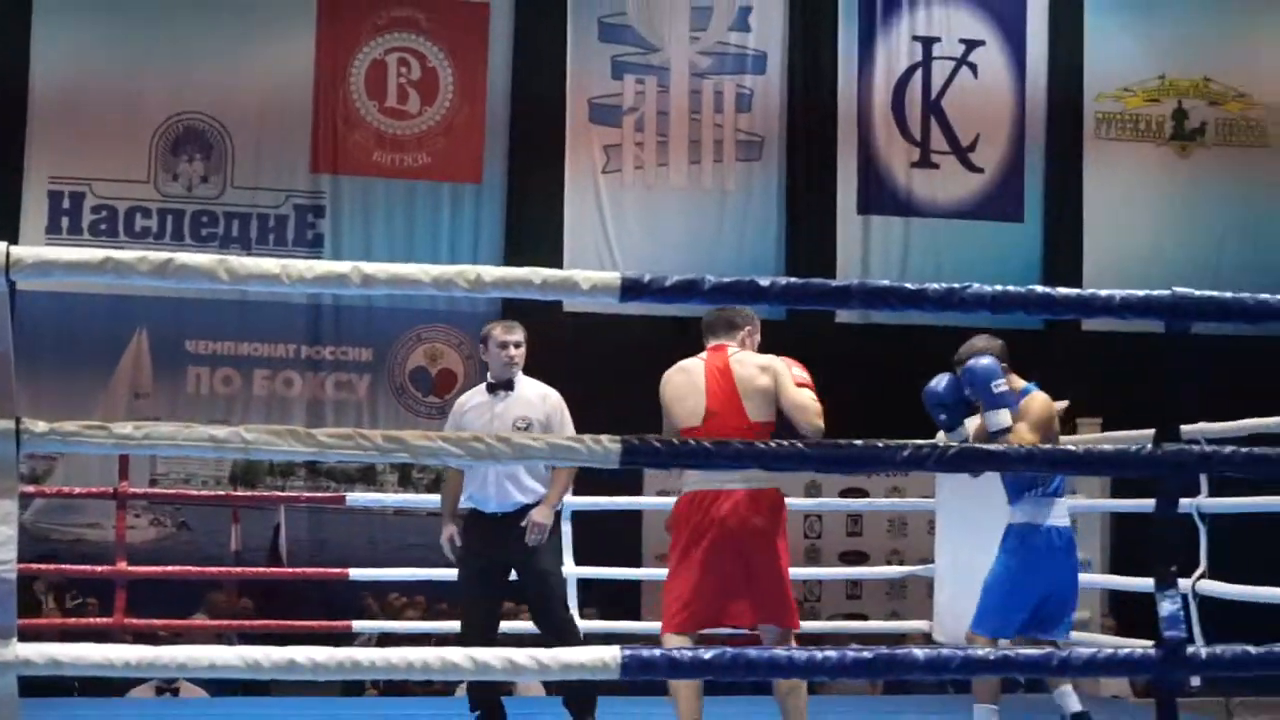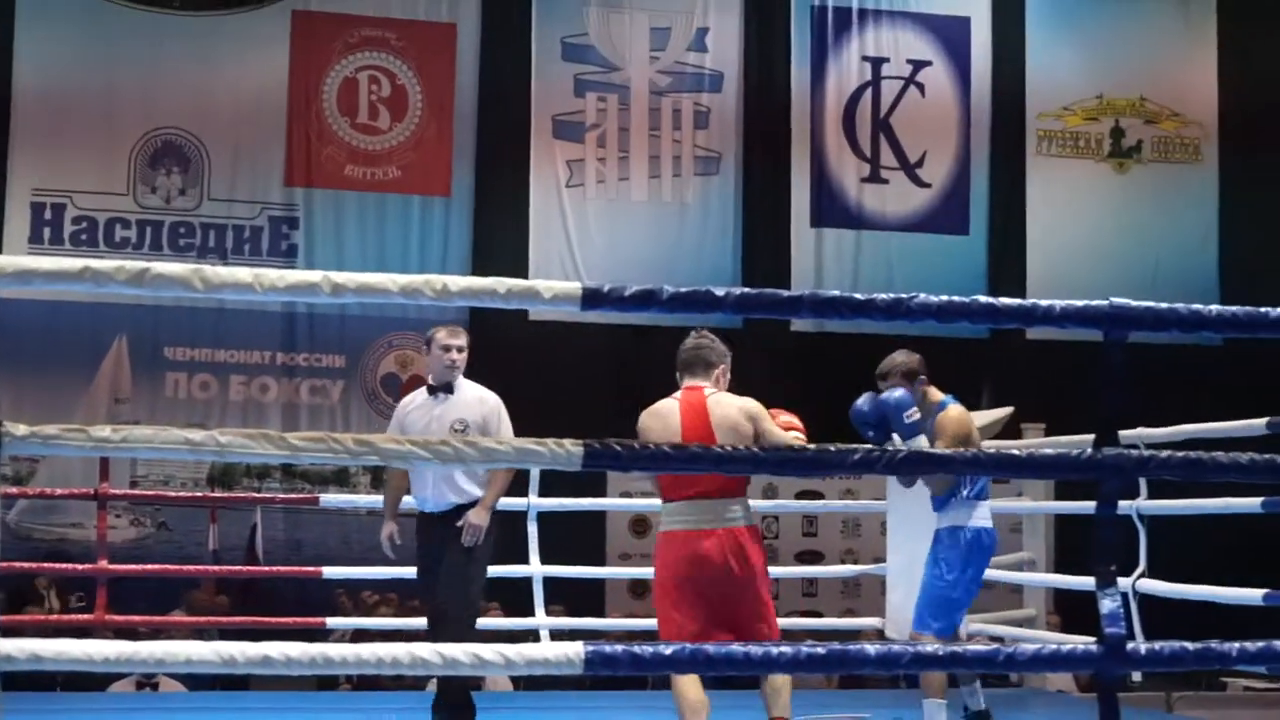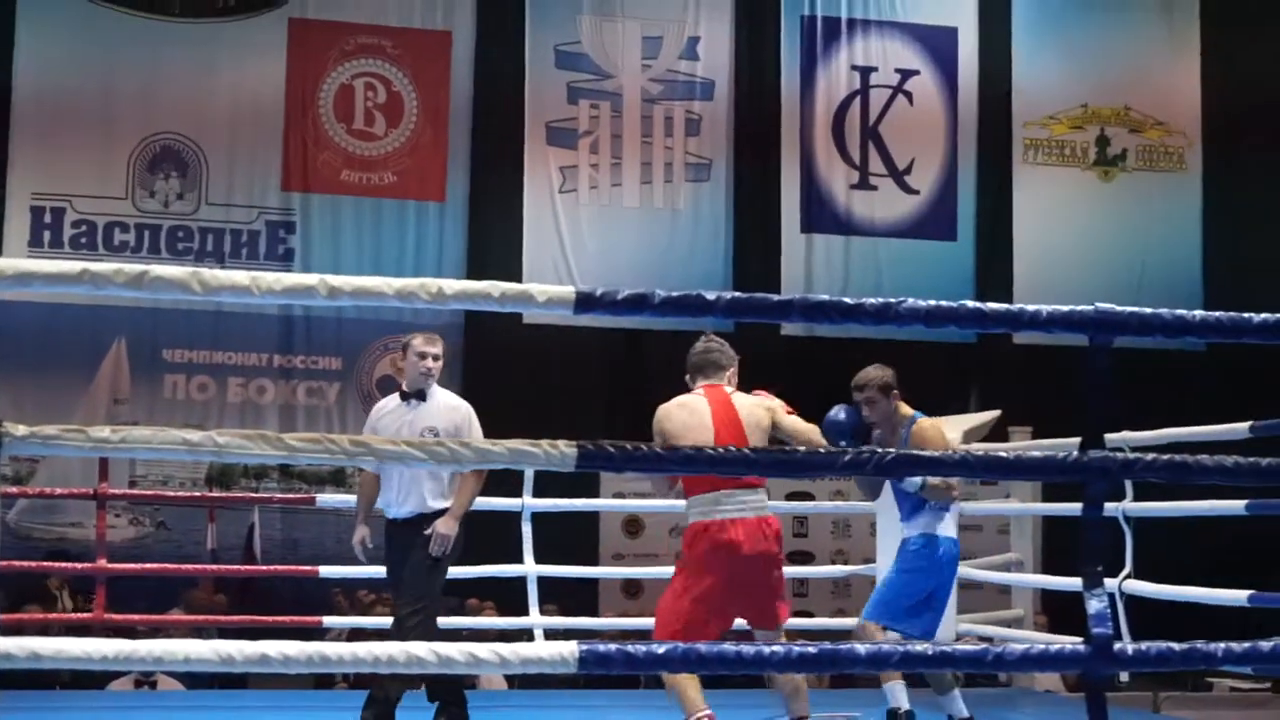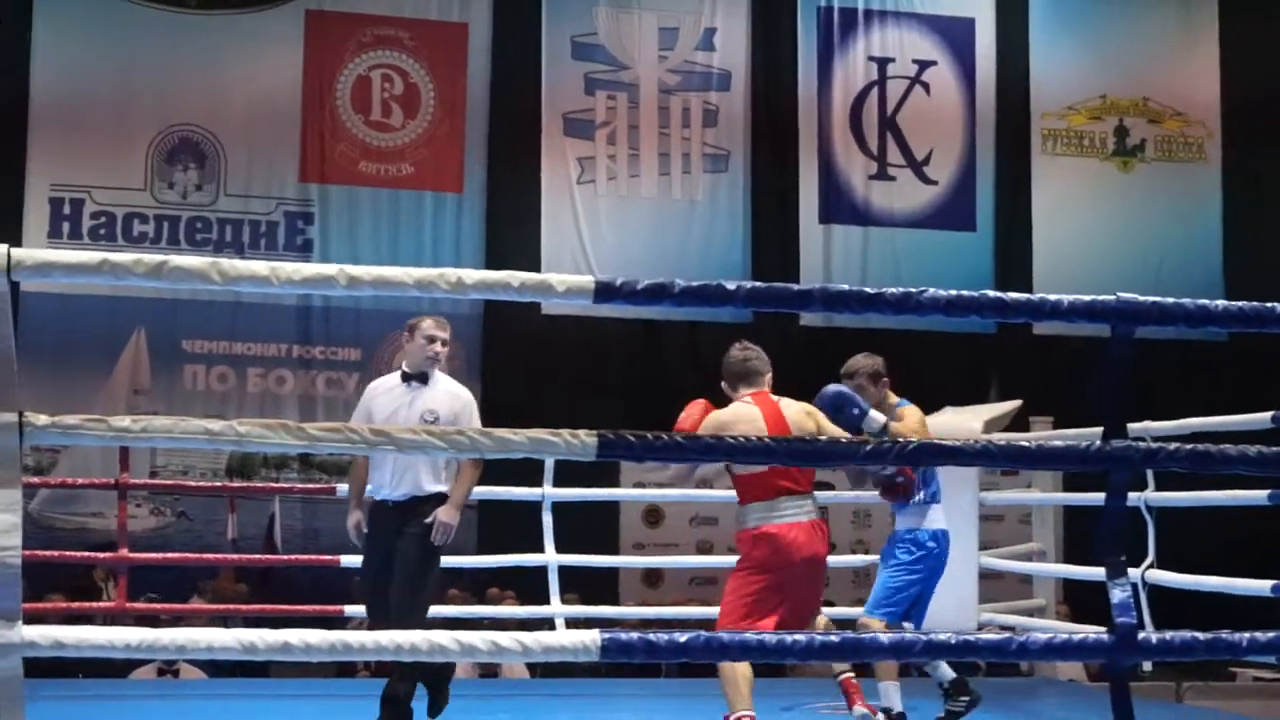
dt=0.2s
person 1, frame 1
left shoulder: (545, 398)
right shoulder: (466, 405)
right elbow: (455, 467)
left wrist: (548, 507)
right wrist: (448, 520)
left hip: (531, 522)
right hip: (482, 523)
left knee: (553, 616)
right knee: (476, 621)
person 1, frame 2
left shoulder: (485, 401)
right shoulder: (409, 406)
right elbow: (397, 466)
left wrist: (485, 508)
right wrist: (389, 518)
left hip: (468, 521)
right hip: (429, 521)
left knee: (456, 613)
right knee: (439, 617)
person 1, frame 3
left shoulder: (457, 410)
right shoulder: (382, 410)
left elbow: (475, 470)
right elbow: (371, 471)
left wrist: (453, 518)
right wrist: (361, 522)
left hip: (434, 528)
right hip: (397, 527)
left knee: (410, 620)
right knee: (418, 621)
person 1, frame 4
left shoulder: (457, 396)
right shoulder: (377, 390)
left elbow: (472, 458)
right elbow: (362, 452)
left wrist: (454, 506)
right wrist: (355, 506)
left hip: (425, 513)
right hip: (383, 511)
left knee: (405, 610)
right knee: (379, 607)
right ankle: (436, 672)
person 2, frame 1
left shoulder: (674, 376)
right shoulder: (767, 366)
right elbow: (812, 428)
right wrist: (801, 386)
left hip: (700, 509)
right hip: (757, 506)
left knee: (678, 631)
right knee: (779, 636)
person 2, frame 2
left shoulder: (651, 417)
right shoulder: (744, 409)
right wrist: (791, 432)
left hip: (681, 546)
right hip: (736, 542)
right knee: (768, 648)
person 2, frame 3
left shoulder: (668, 413)
right shoulder: (761, 406)
left elbow: (663, 488)
right elbow: (815, 444)
right wrist: (784, 413)
left hip: (711, 538)
right hip: (760, 532)
left knee: (669, 644)
right knee: (771, 636)
person 2, frame 4
left shoulder: (721, 420)
right shoulder: (803, 411)
left elbow: (682, 472)
left wrist: (685, 435)
left hip: (768, 542)
right hip: (811, 535)
right knee: (806, 623)
person 3, frame 1
left shoulder: (1034, 405)
right shoulder: (1003, 406)
left wrist: (994, 407)
right wrist: (951, 426)
left hip: (1037, 531)
right hip: (1036, 530)
left knee: (980, 636)
right knee: (1030, 636)
person 3, frame 2
left shoulder: (951, 417)
right shoulder: (923, 416)
left elbow: (938, 484)
right elbow: (908, 479)
left wrist: (912, 434)
right wrist: (881, 442)
left hip: (964, 533)
right hip: (959, 533)
left knee: (925, 636)
right knee: (942, 631)
person 3, frame 3
left shoulder: (924, 430)
right shoulder: (884, 435)
left elbow: (948, 492)
right elbow: (870, 492)
left wrist: (901, 474)
left hip: (930, 543)
right hip: (918, 542)
left knee: (872, 627)
right knee: (917, 641)
person 3, frame 4
left shoulder: (906, 416)
right shoulder: (876, 424)
left wrist: (868, 417)
left hip: (921, 535)
right hip: (909, 534)
left knee: (872, 623)
right knee: (898, 625)
right ankle: (957, 688)
